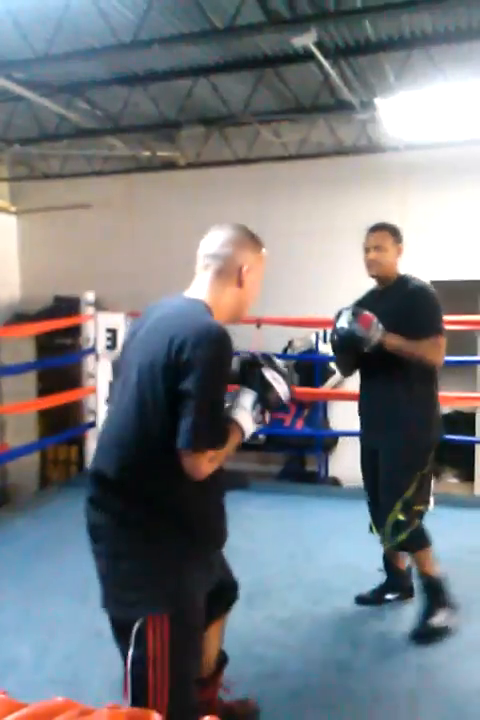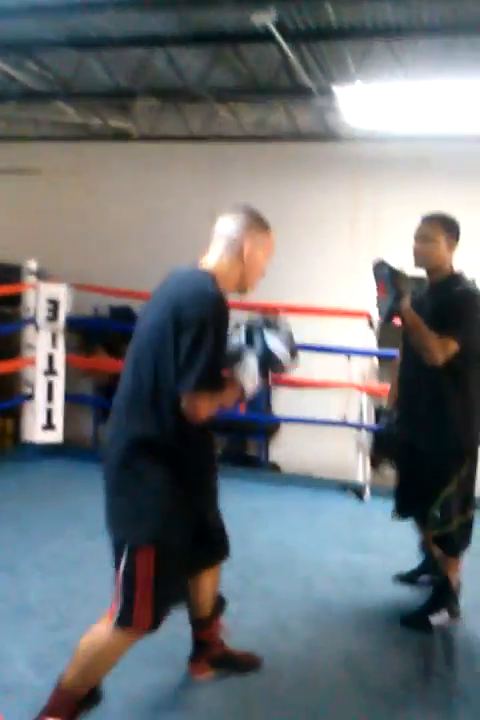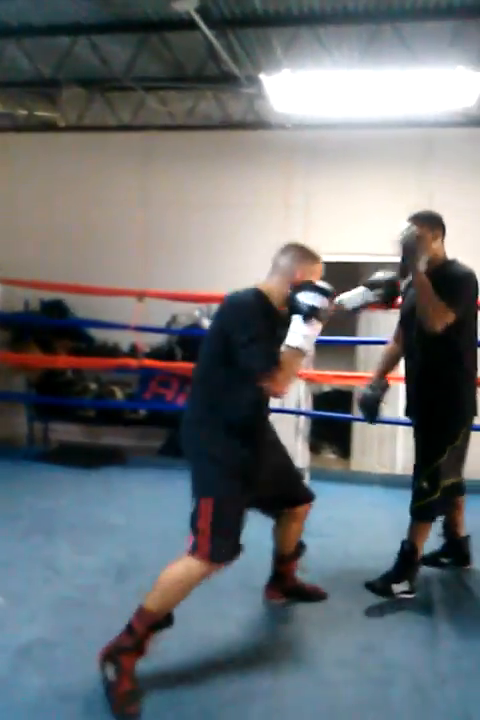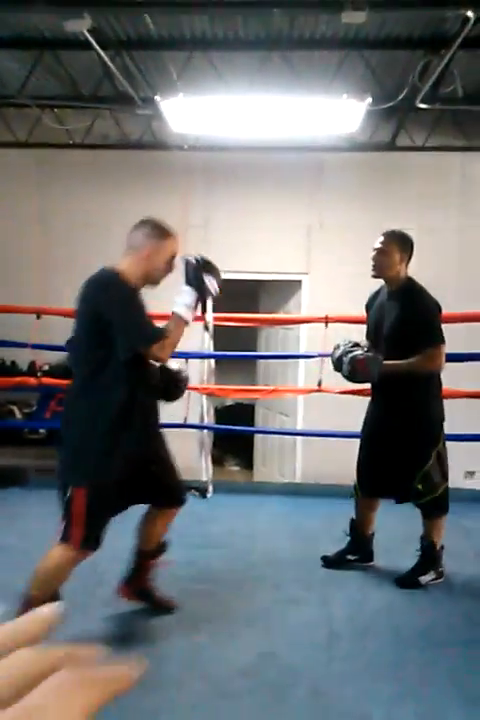
dt=0.7s
person 1, frame 1
left shoulder: (161, 315)
right shoulder: (206, 335)
right elbow: (198, 460)
right wrist: (245, 413)
left hip: (159, 512)
right hip: (145, 526)
left knee: (214, 596)
person 1, frame 2
left shoulder: (183, 286)
right shoulder: (205, 301)
right elbow: (197, 404)
left wrist: (231, 374)
left hip: (174, 460)
right hip: (152, 465)
left knee: (207, 553)
right knee: (135, 617)
left ankle: (207, 651)
person 1, frame 3
left shoulder: (269, 309)
right shoulder: (247, 310)
right elbow: (276, 383)
right wrist: (305, 326)
left hip: (252, 434)
right hip: (218, 441)
left knee: (295, 501)
right knee: (209, 555)
left ankle: (282, 581)
right ankle: (120, 653)
person 1, frame 4
left shoulder: (122, 290)
right shoulder: (107, 289)
right elbow: (157, 349)
right wrist: (191, 298)
left hip: (132, 422)
right hip: (96, 430)
left knee: (168, 499)
right knee: (77, 543)
left ankle: (137, 580)
person 2, frame 1
left shoulder: (419, 295)
right shoulder: (362, 305)
left elbow: (435, 354)
right elbow: (349, 367)
left wrist: (384, 338)
right wrist: (344, 345)
left hip: (412, 424)
right hip: (375, 423)
left knee: (401, 512)
right knee: (381, 506)
left ankle: (438, 597)
right ankle: (397, 578)
person 2, frame 2
right shoulder: (420, 291)
left elbow: (438, 354)
left wrist: (405, 309)
right wrist: (393, 407)
right hip: (415, 417)
right knee: (413, 493)
left ankle: (446, 594)
right ankle: (432, 559)
person 2, frame 3
right shoulder: (415, 285)
left elbow: (435, 322)
right elbow: (401, 338)
left wrist: (418, 271)
right wrist: (378, 380)
right hip: (425, 395)
left knee: (431, 478)
right knee: (445, 473)
left ankle: (406, 570)
person 2, frame 4
left shoulder: (421, 303)
right shoulder: (376, 300)
left elbow: (435, 360)
left wrist: (384, 367)
right wrist: (358, 358)
left hip: (419, 409)
right hip: (385, 403)
left knee: (424, 481)
right knee: (370, 472)
left ankle: (432, 560)
right ankle: (360, 545)
